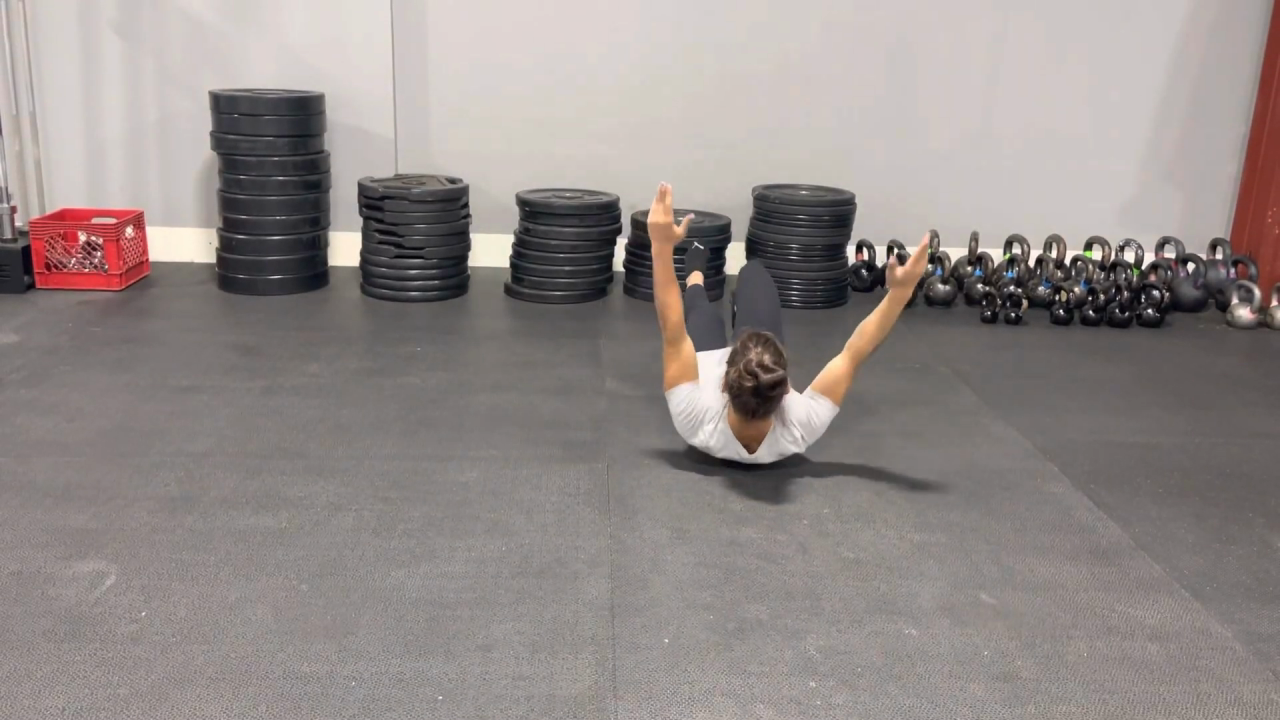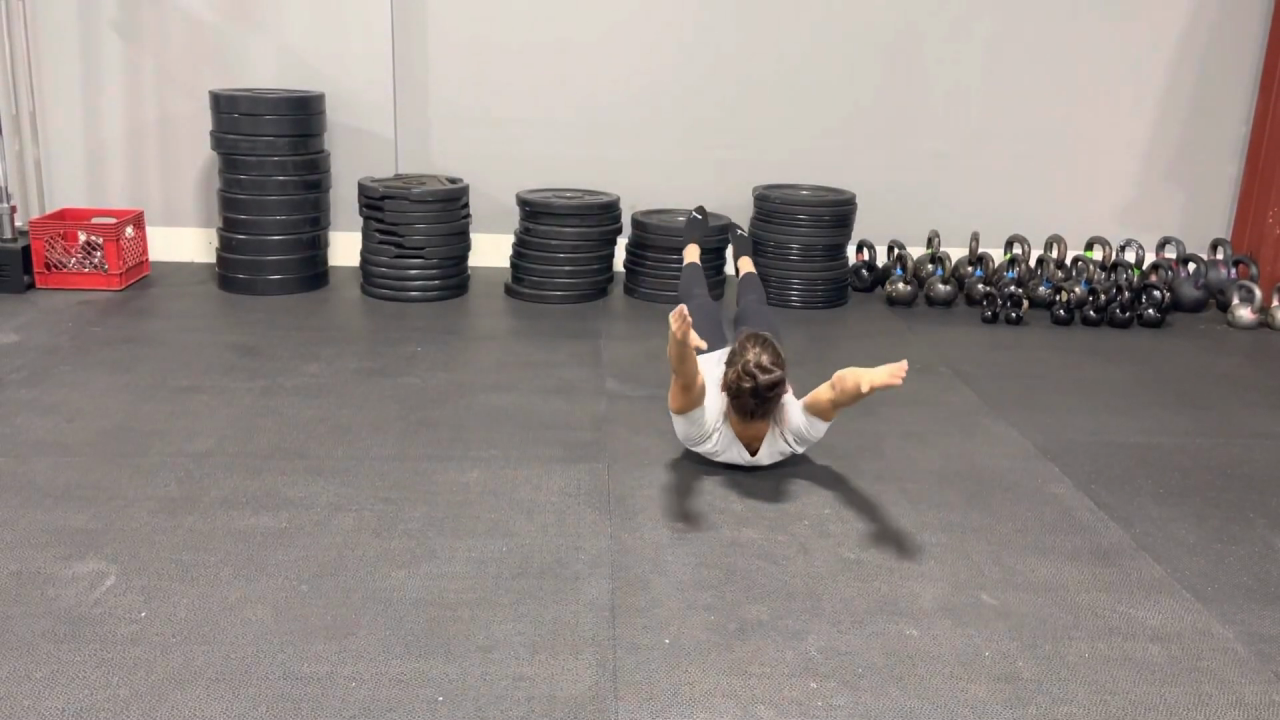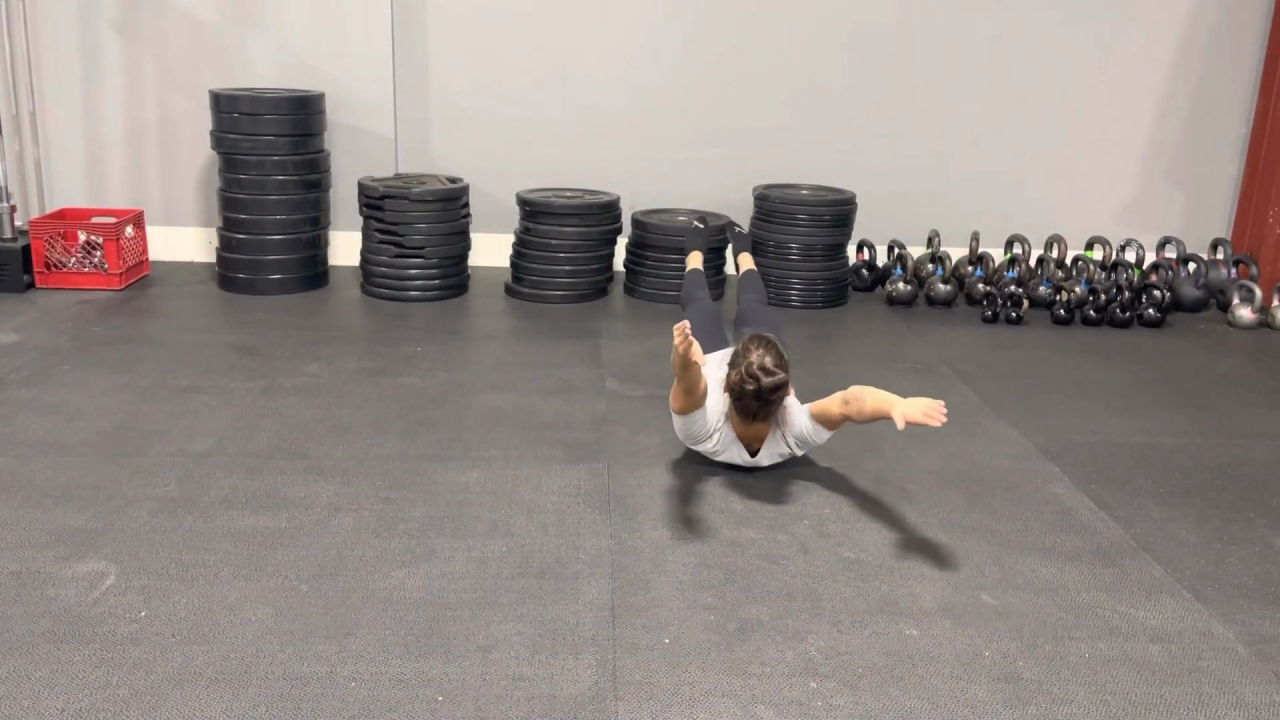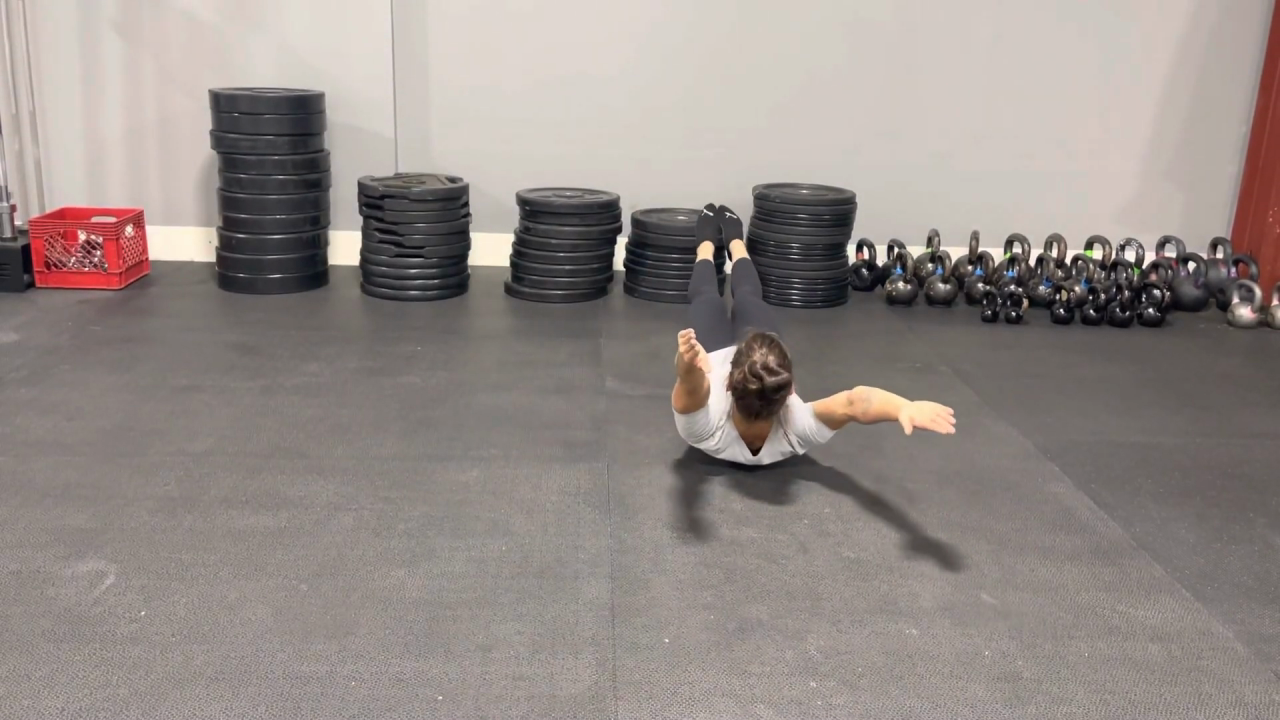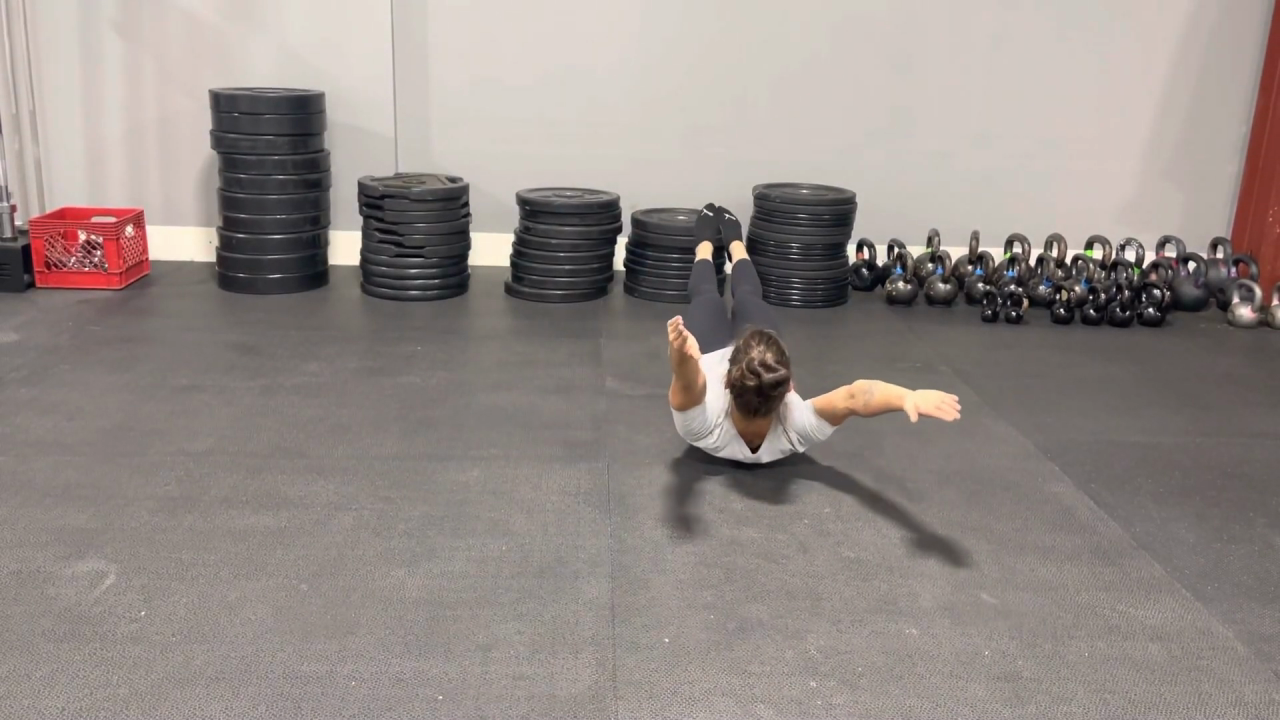
dt=0.4s
person 1, frame 1
left shoulder: (700, 426)
right shoulder: (797, 430)
left elbow: (673, 339)
right elbow: (853, 355)
left wrist: (662, 247)
right wrist: (900, 291)
left knee: (706, 314)
right knee: (753, 274)
left ankle: (695, 278)
right ankle: (738, 305)
person 1, frame 2
left shoulder: (701, 432)
right shoulder: (795, 432)
left elbow: (684, 378)
right elbow: (837, 392)
left wrist: (680, 343)
right wrist: (870, 377)
left knee: (702, 305)
right knee: (753, 307)
left ankle: (693, 248)
right ankle: (743, 258)
person 1, frame 3
left shoulder: (703, 431)
right shoulder: (793, 434)
left elbow: (688, 383)
right elbow: (848, 402)
left wrist: (684, 359)
right wrist: (899, 404)
left knee: (700, 306)
right knee: (753, 306)
left ankle: (695, 253)
right ankle: (743, 254)
person 1, frame 4
left shoulder: (706, 430)
right shoulder: (795, 432)
left elbow: (691, 386)
right elbow: (853, 402)
left wrist: (689, 365)
right wrist: (905, 408)
left knee: (707, 300)
right knee: (748, 299)
left ankle: (708, 243)
right ankle: (734, 241)
person 1, frame 5
left shoulder: (704, 427)
right shoulder: (793, 430)
left elbow: (687, 379)
right elbow: (853, 396)
left wrist: (681, 356)
right wrist: (909, 396)
left knee: (706, 299)
right knee: (748, 299)
left ankle: (707, 242)
right ankle: (734, 242)
